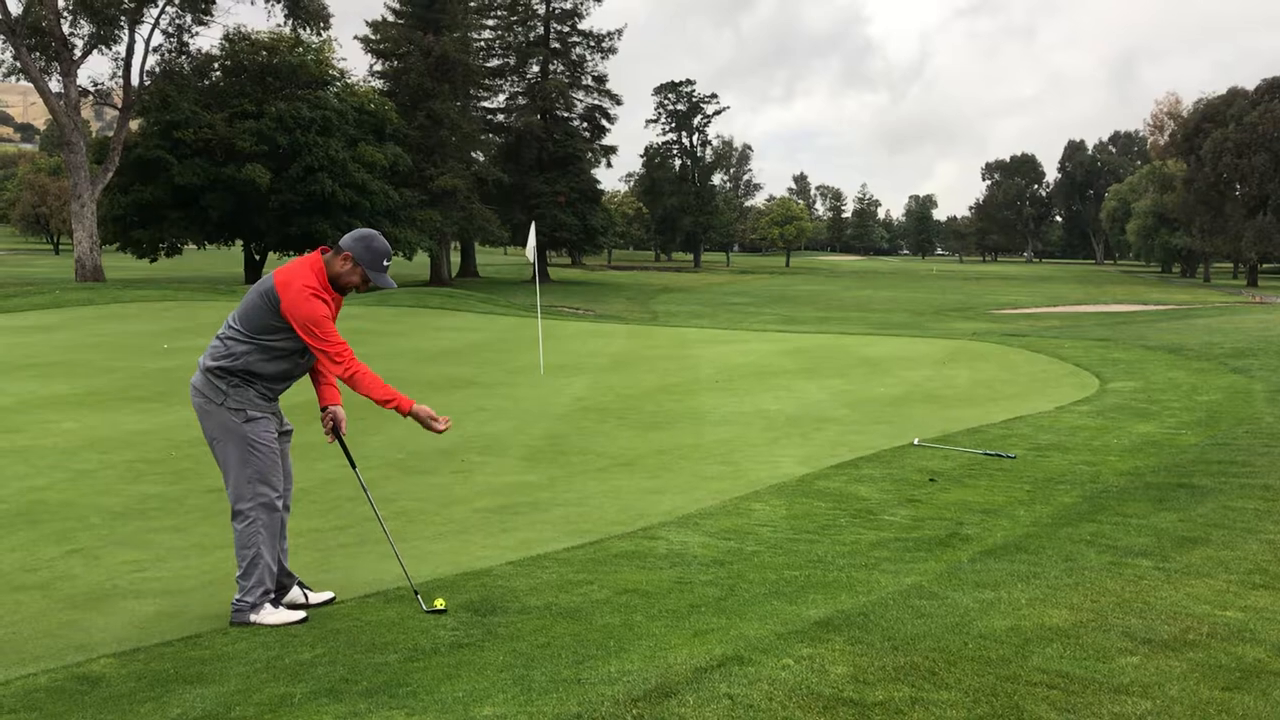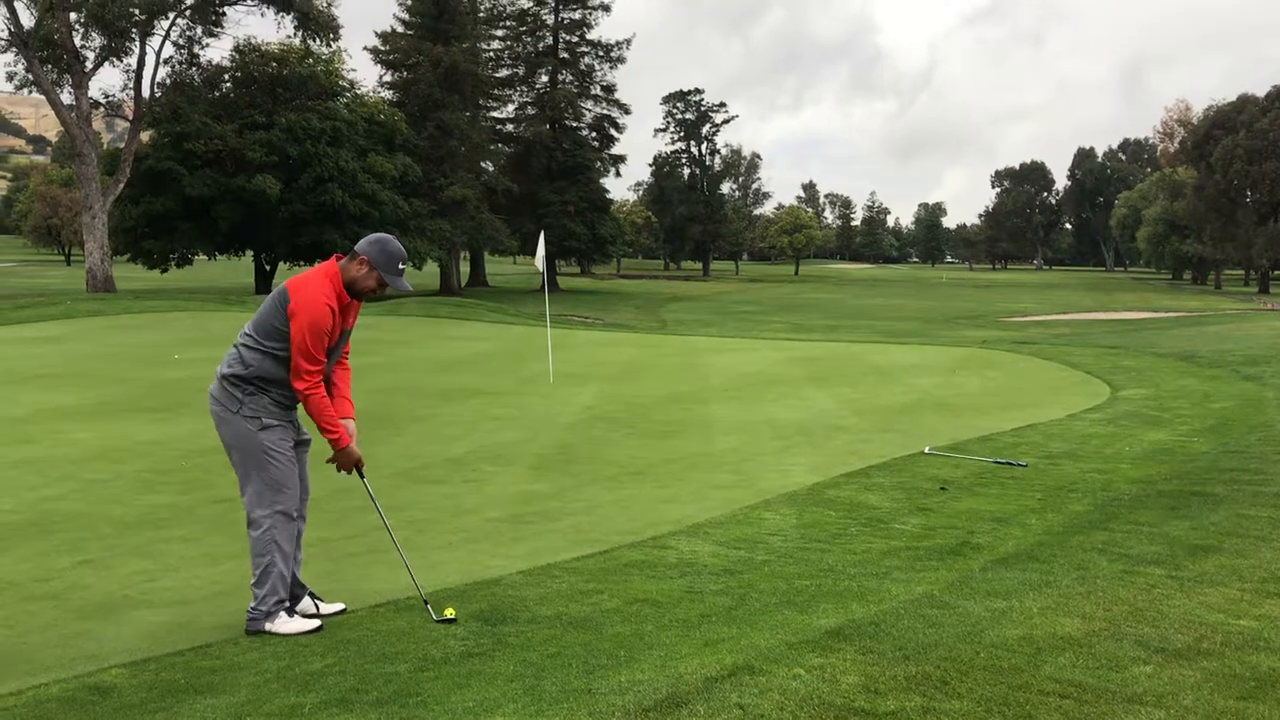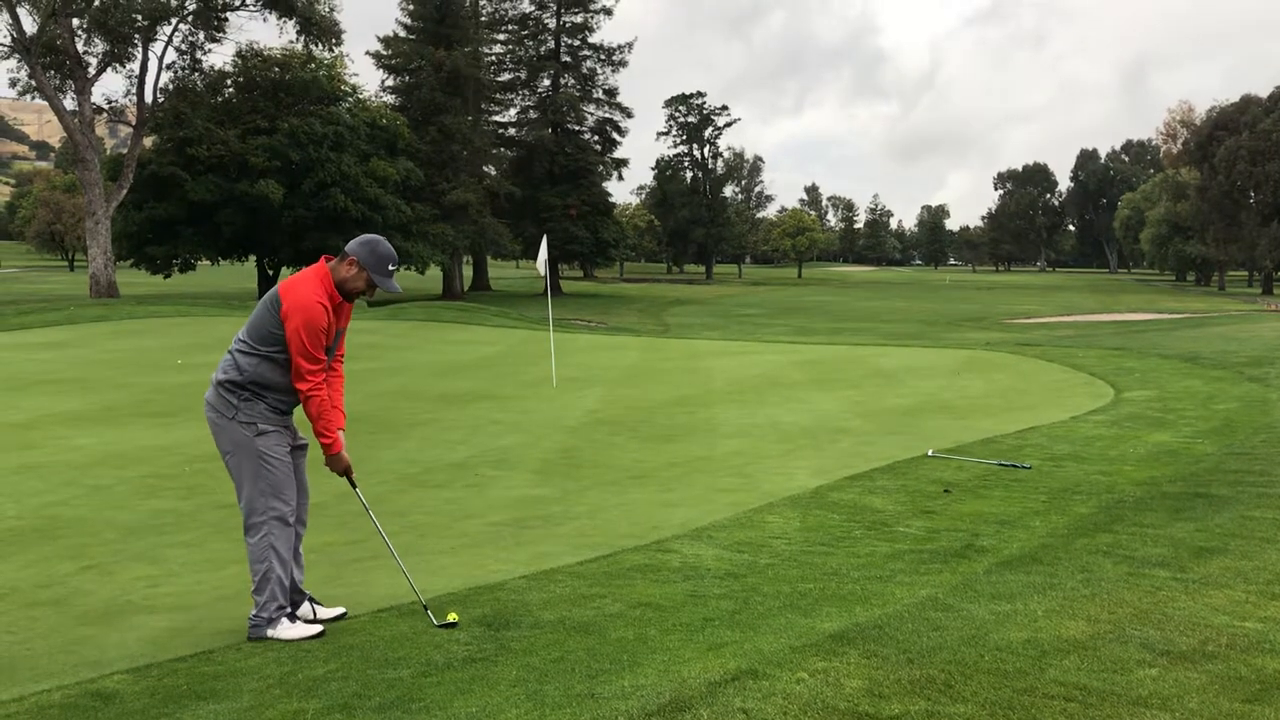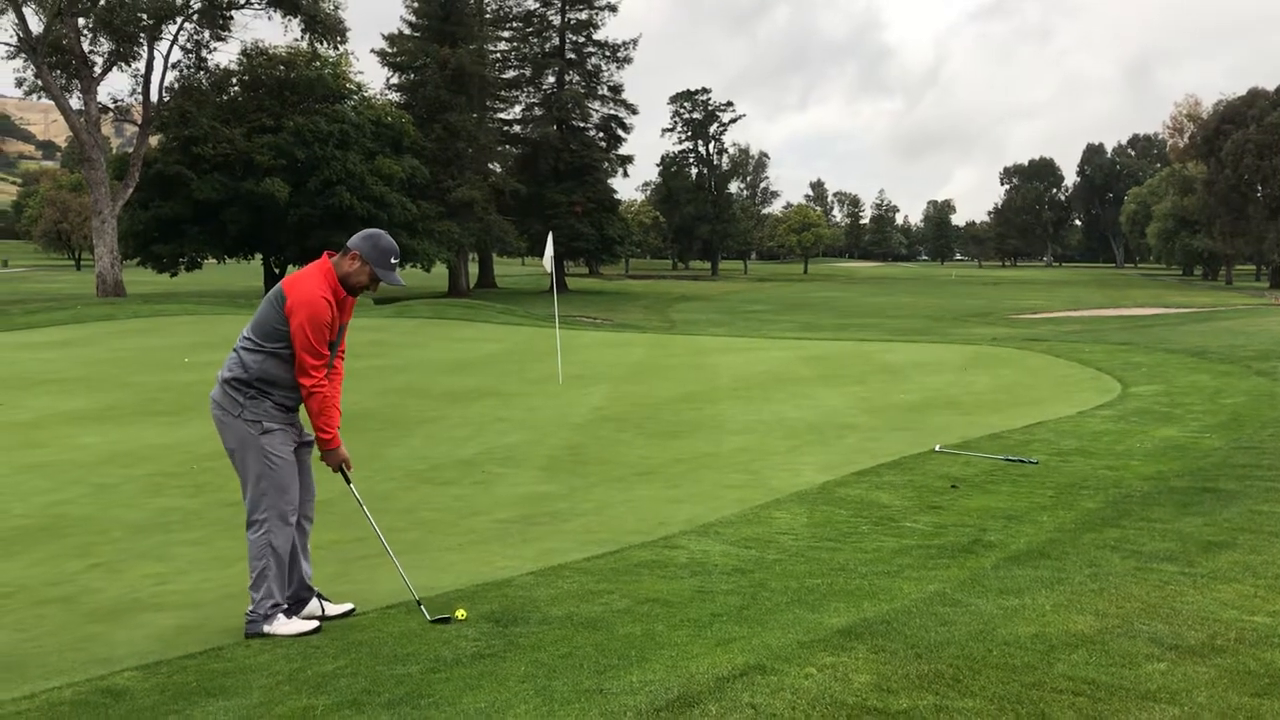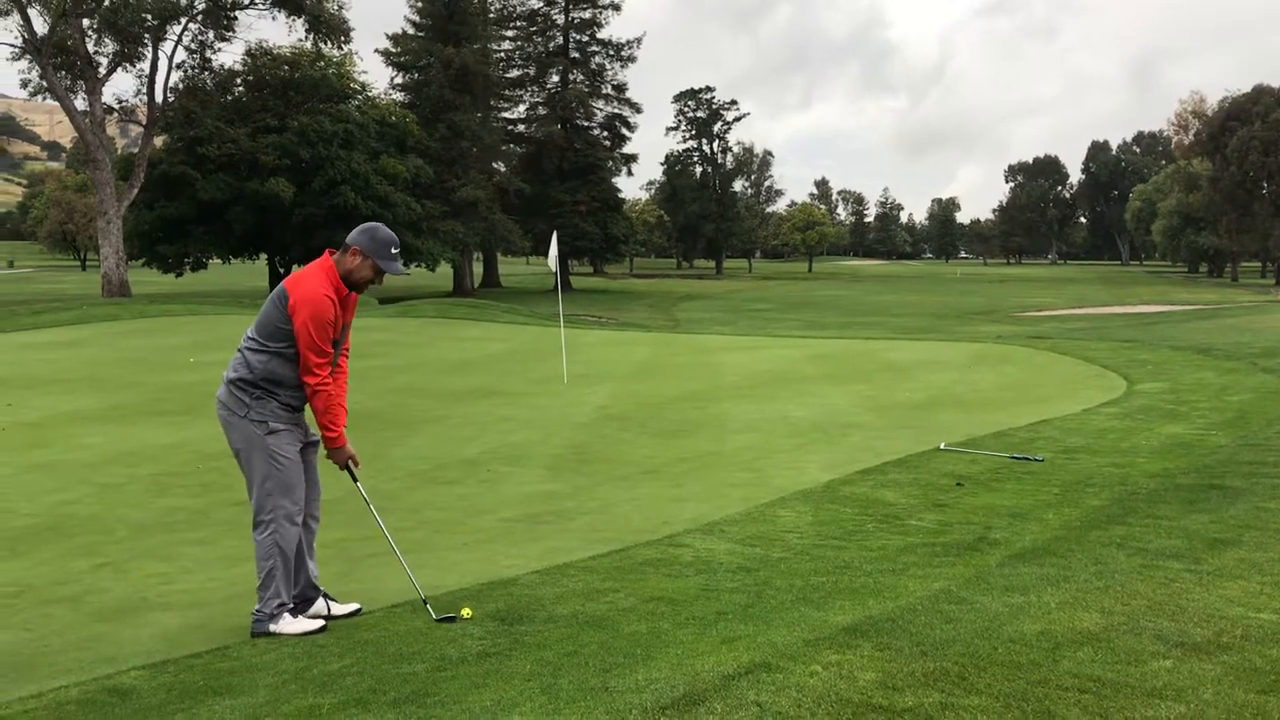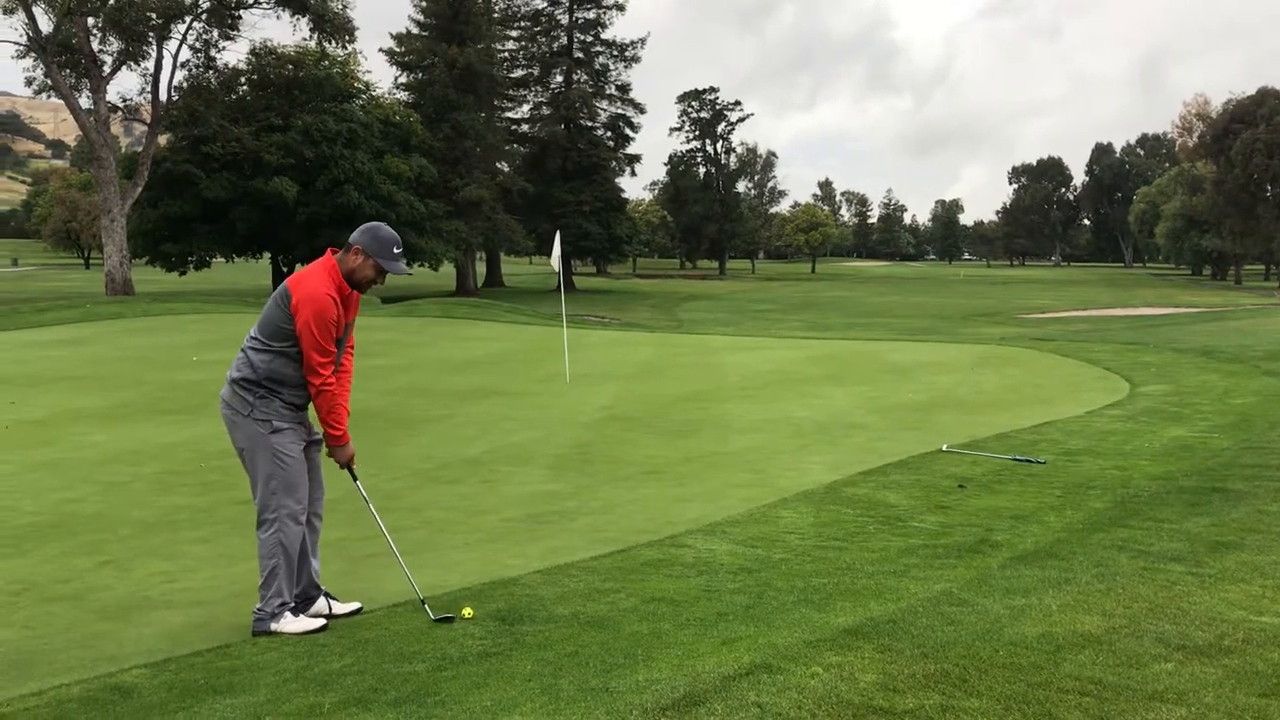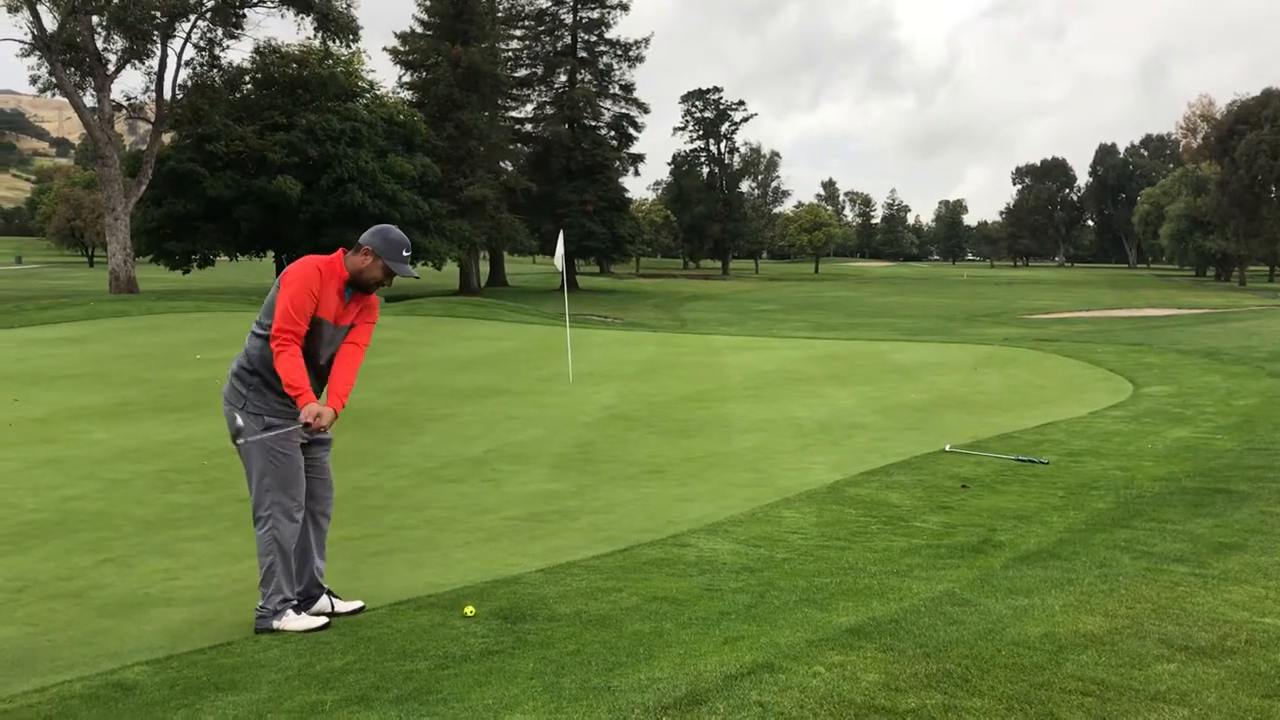
dt=0.5s
person 1, frame 1
left shoulder: (326, 282)
right shoulder: (303, 291)
left elbow: (323, 351)
right elbow: (345, 363)
left wrist: (330, 401)
right wrist: (410, 409)
left hip: (255, 394)
right hip: (229, 393)
left knee: (276, 492)
right knee: (258, 496)
left ankle: (277, 584)
right ankle: (252, 602)
person 1, frame 2
left shoulder: (348, 294)
right shoulder: (315, 299)
left elbow: (338, 359)
right elbow: (308, 383)
left wrist: (345, 419)
right wrist: (340, 442)
left hip: (274, 402)
right hip: (247, 402)
left knee: (293, 500)
right knee: (274, 504)
left ankle: (290, 593)
right ankle: (266, 611)
person 1, frame 3
left shoulder: (340, 295)
right shoulder: (308, 301)
left elbow: (332, 365)
right elbow: (309, 383)
left wrist: (338, 427)
right wrist: (332, 446)
left hip: (272, 409)
right hip: (243, 408)
left knee: (293, 507)
right knee: (271, 511)
left ankle: (291, 601)
right ankle: (268, 616)
person 1, frame 4
left shoulder: (342, 291)
right shoulder: (312, 296)
left elbow: (333, 360)
right elbow: (312, 378)
left wrist: (333, 428)
right wrist: (329, 442)
left hip: (278, 405)
right hip: (249, 405)
left knee: (298, 505)
right knee: (274, 507)
left ankle: (298, 598)
right ankle: (264, 613)
person 1, frame 5
left shoulder: (345, 289)
right shoulder: (314, 295)
left elbow: (338, 360)
right elbow: (316, 377)
left wrist: (338, 426)
right wrist: (336, 440)
left hip: (284, 406)
right hip: (255, 406)
left knee: (305, 505)
right knee: (281, 508)
left ankle: (305, 597)
right ankle: (272, 613)
person 1, frame 6
left shoulder: (348, 290)
right shoulder: (317, 293)
left elbow: (343, 359)
right elbow: (320, 376)
left wrist: (338, 428)
right wrist: (340, 439)
left hip: (288, 405)
right hip: (259, 405)
left knee: (308, 504)
right knee: (284, 507)
left ankle: (307, 596)
right ankle: (273, 611)
person 1, frame 7
left shoulder: (367, 303)
right shoulder: (310, 273)
left elbow: (349, 357)
right elbow: (284, 342)
left wrist: (331, 407)
right wrist: (306, 399)
left hip: (304, 407)
right hip: (260, 400)
left knee: (317, 500)
right knee: (281, 505)
left ankle: (310, 594)
right ankle: (274, 608)
